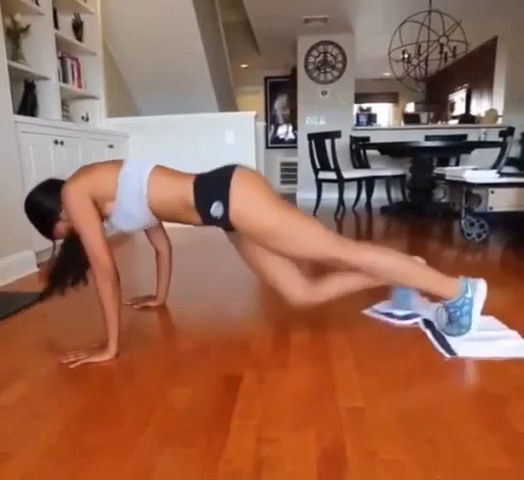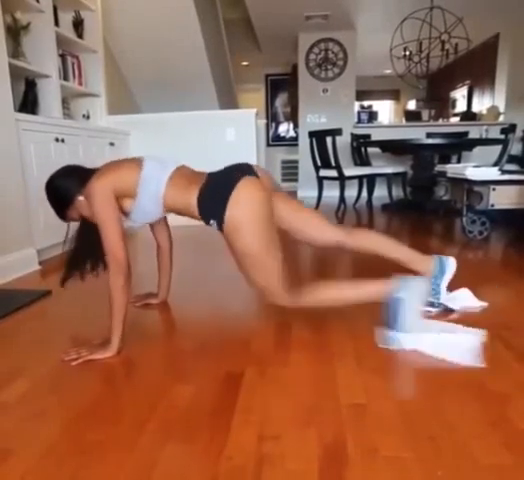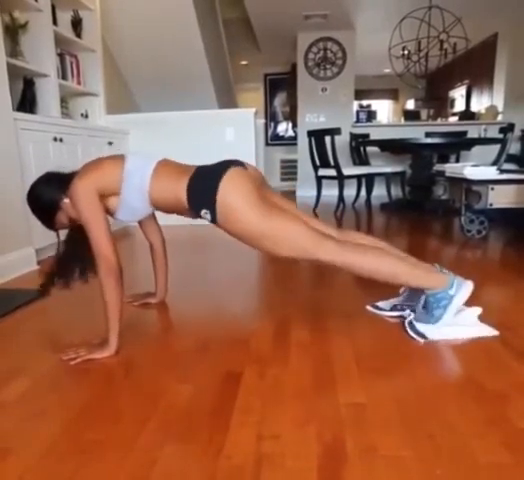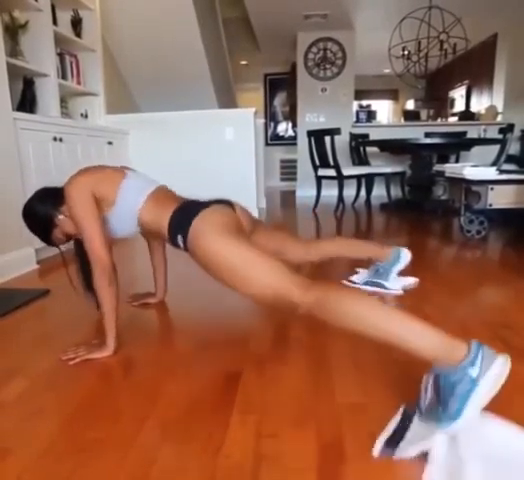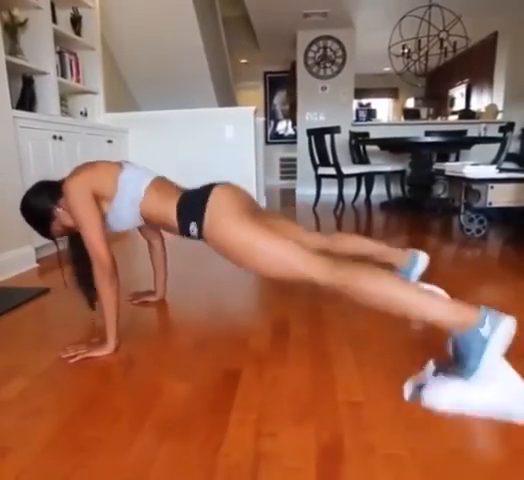
dt=1s
person 1, frame 1
left shoulder: (75, 191)
right shoulder: (109, 189)
left elbow: (105, 270)
right elbow: (162, 242)
left wrist: (110, 346)
right wrist: (160, 297)
left hip: (230, 193)
right hip: (226, 199)
left knee: (337, 250)
right knee: (304, 294)
left ankle: (458, 290)
right ankle: (406, 272)
person 1, frame 2
left shoulder: (100, 188)
right shoulder: (125, 181)
left elbow: (119, 265)
right elbow: (162, 236)
left wrist: (111, 343)
right wrist: (161, 294)
left hip: (234, 198)
right hip: (244, 179)
left knee: (286, 295)
right knee: (337, 235)
left ankle: (398, 289)
right ankle: (432, 267)
person 1, frame 3
left shoulder: (83, 188)
right shoulder: (111, 185)
left elbow: (108, 263)
right elbow: (154, 234)
left wrist: (110, 342)
right wrist: (159, 293)
left hip: (220, 192)
right hip: (231, 177)
left knee: (326, 250)
right knee: (330, 235)
left ankle: (443, 285)
right ankle: (426, 270)
person 1, frame 4
left shoulder: (78, 189)
right shoulder: (104, 185)
left elbow: (103, 266)
right elbow: (155, 230)
left wrist: (109, 341)
right wrist: (159, 292)
left hip: (201, 226)
right hip: (223, 212)
left knee: (302, 293)
right knee: (305, 250)
left ankle: (461, 360)
right ankle: (386, 255)
person 1, frame 5
left shoulder: (77, 187)
right shoulder: (103, 185)
left elbow: (103, 264)
right elbow: (152, 231)
left wrist: (109, 340)
right wrist: (158, 291)
left hip: (210, 213)
right hip: (217, 201)
left knee: (326, 272)
right knee: (316, 241)
left ankle: (473, 324)
right ankle: (405, 260)
